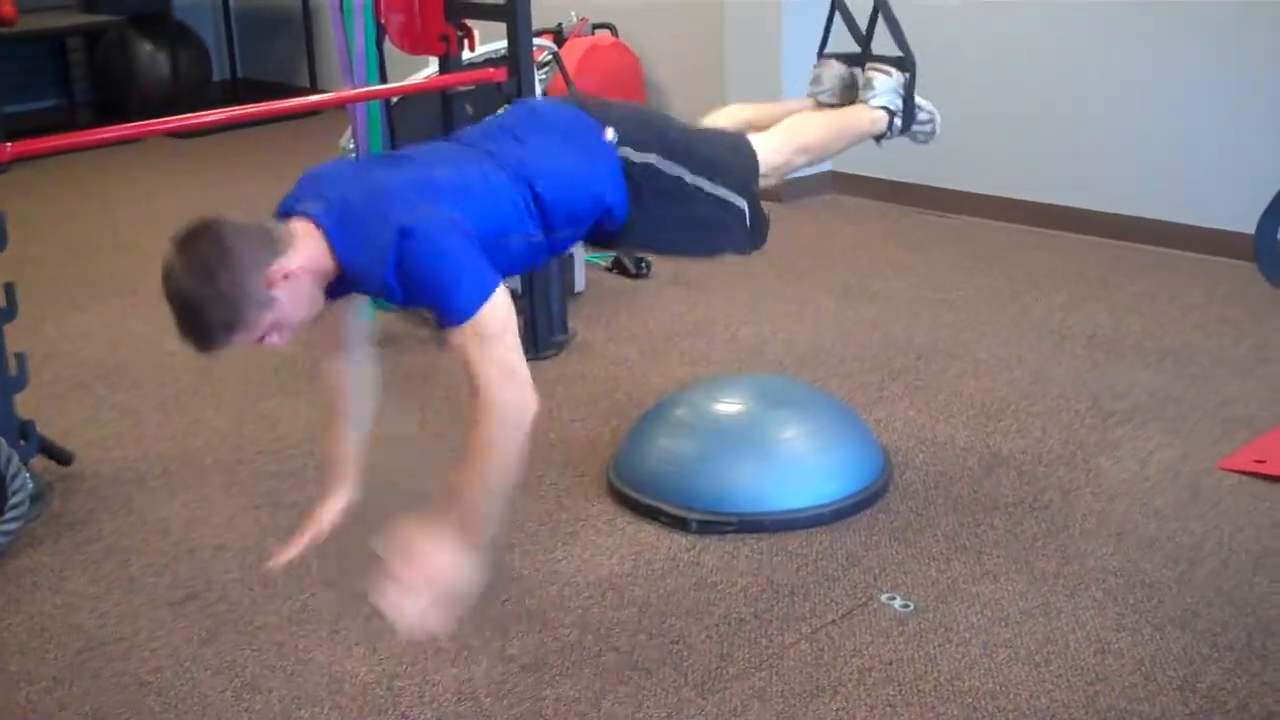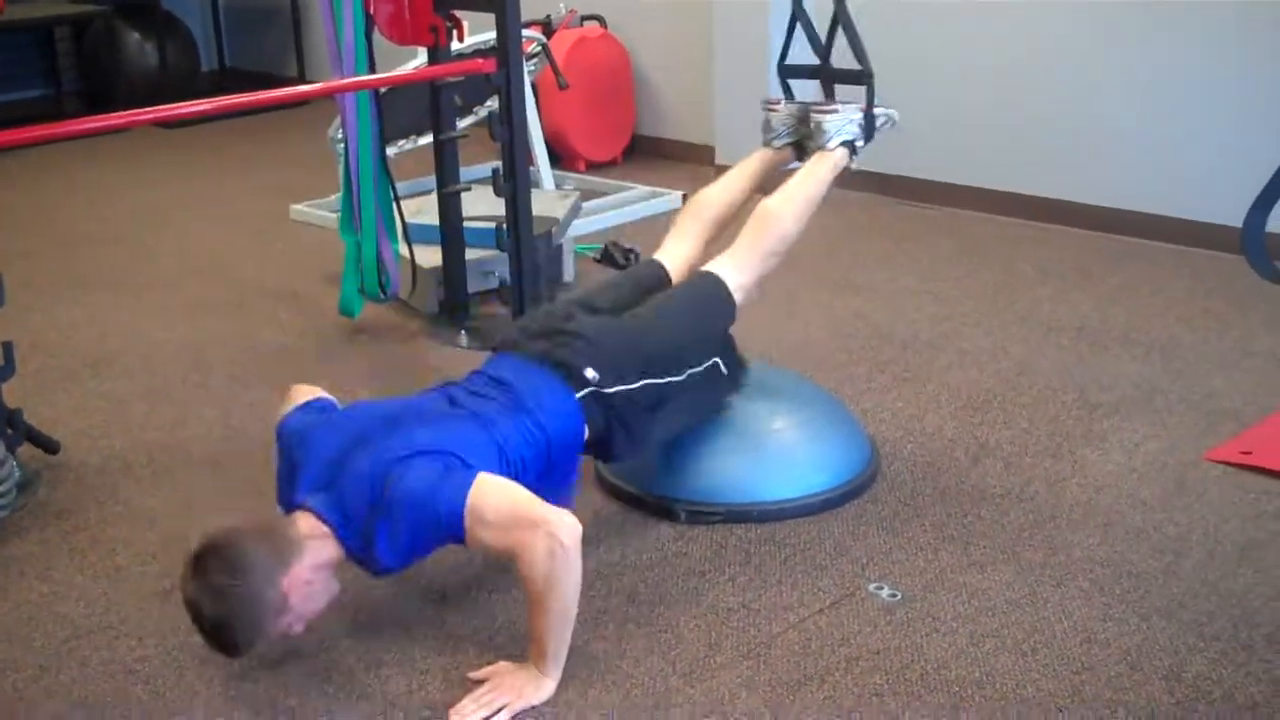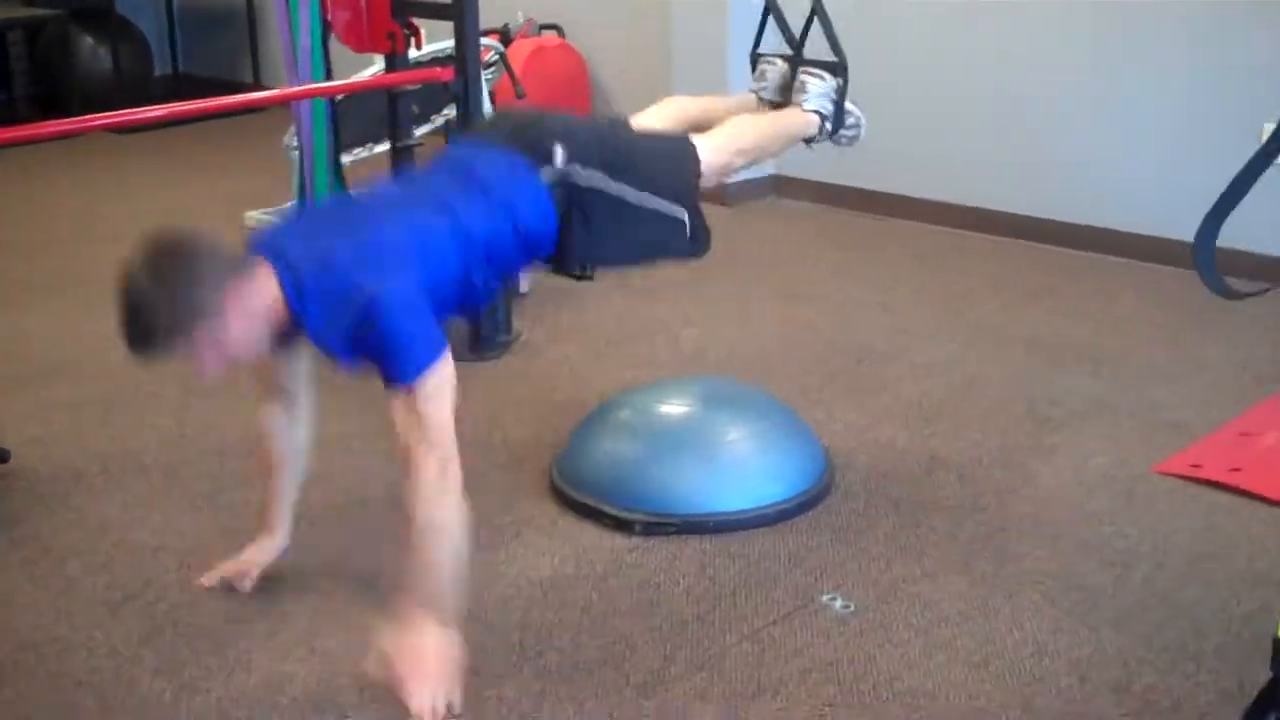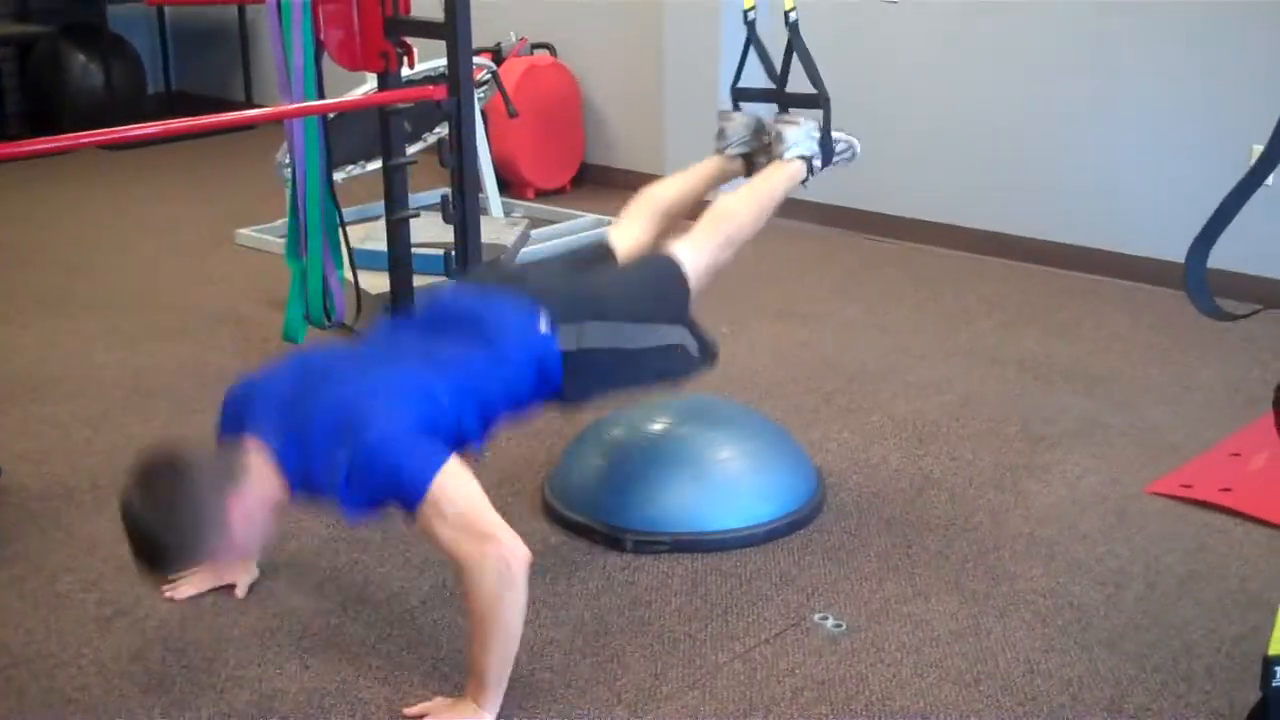
dt=0.4s
person 1, frame 1
left shoulder: (413, 241)
right shoulder: (299, 225)
left elbow: (511, 402)
right elbow: (346, 350)
left wrist: (455, 538)
right wrist: (342, 487)
left hip: (609, 165)
right hip: (544, 138)
left knee: (757, 155)
right knee: (708, 134)
left ankle: (880, 106)
right ankle: (826, 84)
person 1, frame 2
left shoulder: (399, 503)
right shoulder: (301, 448)
left elbow: (553, 536)
left hip: (590, 393)
right hip: (533, 356)
left knee: (727, 279)
right knee: (672, 261)
left ankle: (836, 141)
right ankle: (783, 138)
person 1, frame 3
left shoulder: (371, 298)
right shoulder: (265, 273)
left elbow: (432, 470)
right elbow: (284, 399)
left wrist: (432, 623)
right wrist: (272, 531)
left hip: (552, 186)
right hip: (489, 166)
left knee: (695, 170)
right knee: (646, 136)
left ankle: (812, 109)
right ankle: (767, 91)
person 1, frame 4
left shoulder: (361, 453)
right shoulder: (248, 406)
left elbow: (499, 554)
right wrist: (244, 556)
left hip: (545, 343)
right hip: (473, 308)
left knee: (685, 263)
right knee: (622, 246)
left ankle: (794, 153)
right ankle: (736, 149)
